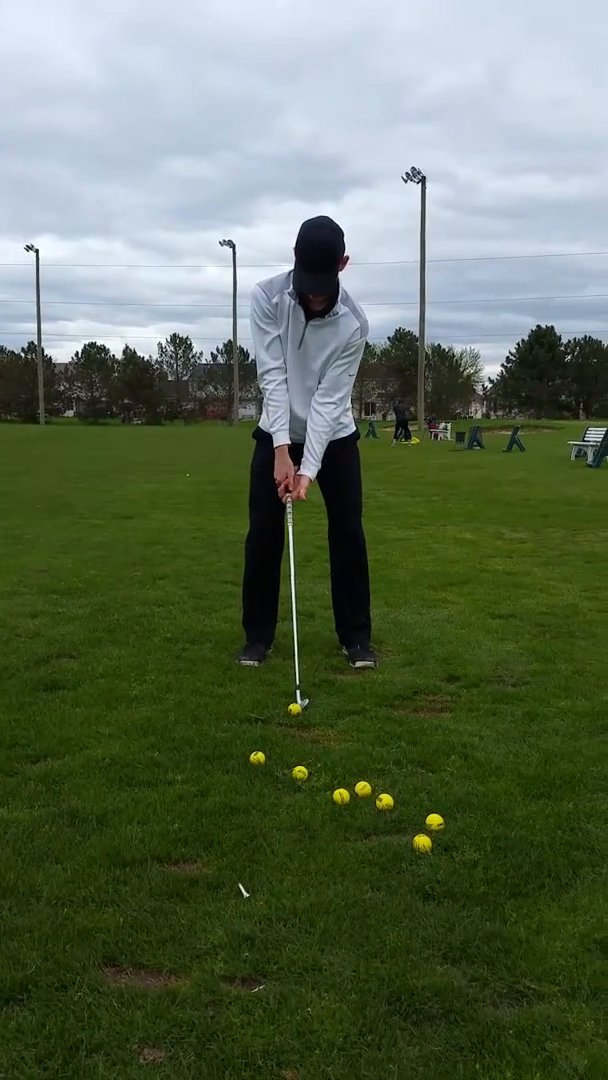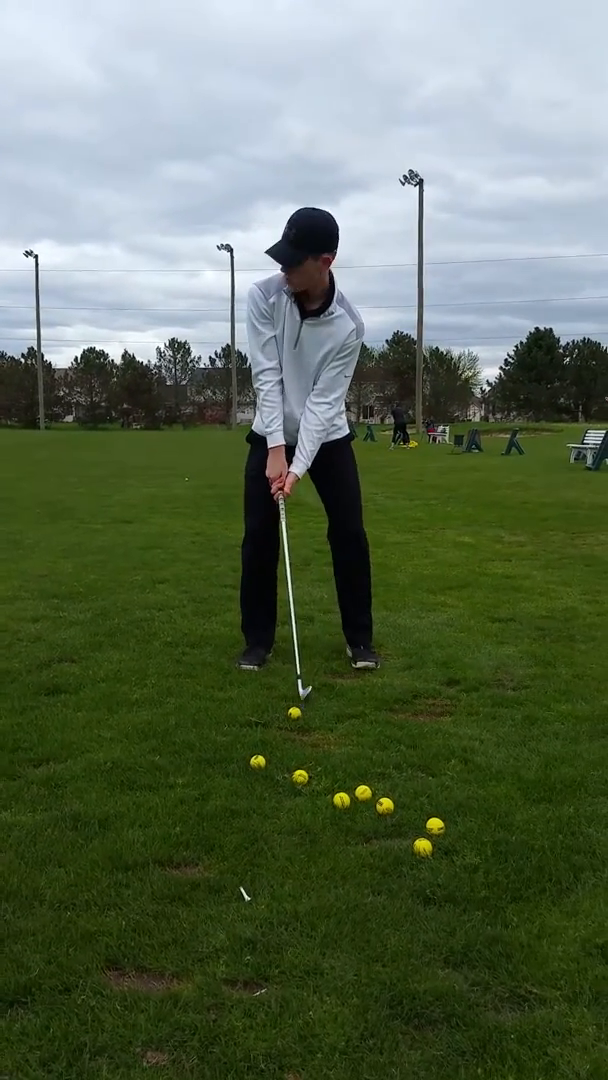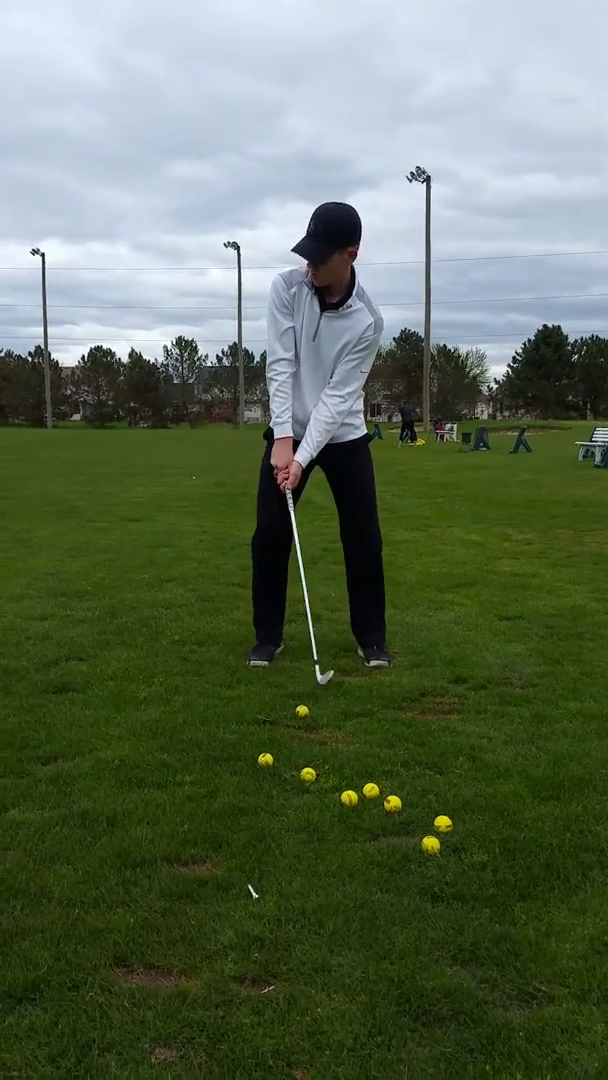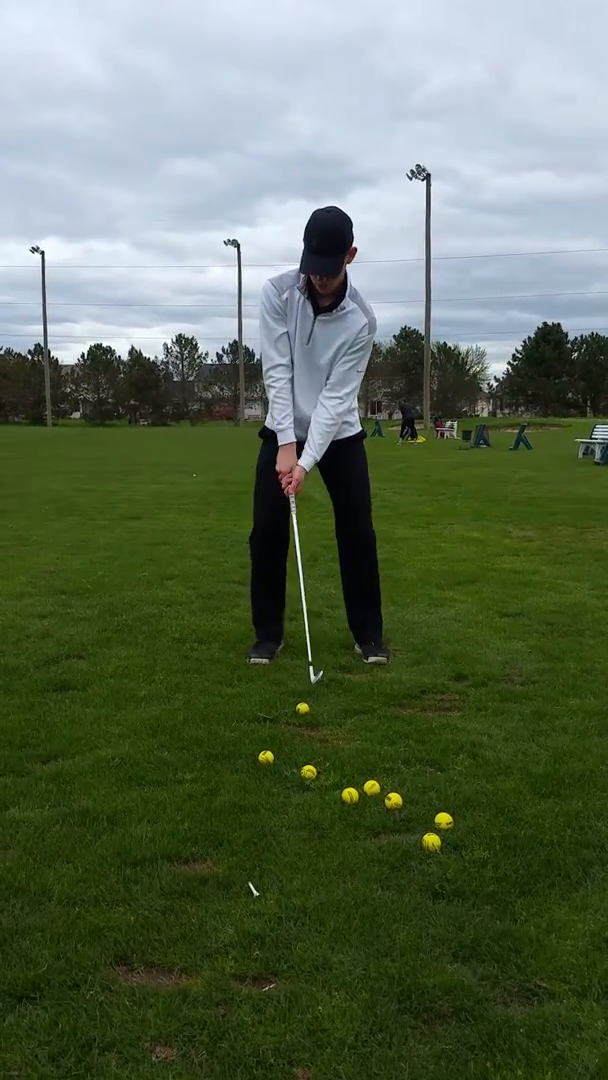
dt=0.4s
person 1, frame 1
left shoulder: (353, 323)
right shoulder: (267, 296)
left elbow: (329, 399)
right elbow: (272, 376)
left wrist: (309, 470)
right wrist: (283, 450)
left hip: (334, 436)
right hip: (277, 434)
left knee: (347, 533)
right knee: (263, 534)
left ankle: (356, 635)
right ankle: (258, 634)
person 1, frame 2
left shoulder: (348, 325)
right shoulder: (263, 296)
left elbow: (325, 400)
right elbow: (266, 376)
left wrist: (299, 467)
right wrist: (277, 450)
left hip: (328, 438)
right hip: (271, 435)
left knee: (349, 534)
right knee: (259, 537)
left ankle: (359, 637)
right ankle: (257, 639)
person 1, frame 3
left shoulder: (367, 320)
right shoulder: (286, 288)
left elbow: (339, 395)
right elbow: (281, 366)
left wrist: (304, 458)
right wrist: (284, 440)
left hip: (343, 437)
right hip: (287, 433)
left knee: (363, 536)
right knee: (270, 533)
left ankle: (371, 636)
right ankle: (268, 636)
person 1, frame 4
left shoulder: (361, 320)
right shoulder: (277, 293)
left elbow: (336, 395)
right elbow: (277, 373)
left wrist: (307, 462)
right wrist: (286, 446)
left hip: (339, 435)
right hip: (283, 433)
left knee: (358, 532)
right knee: (267, 532)
left ankle: (368, 633)
right ankle: (267, 633)
